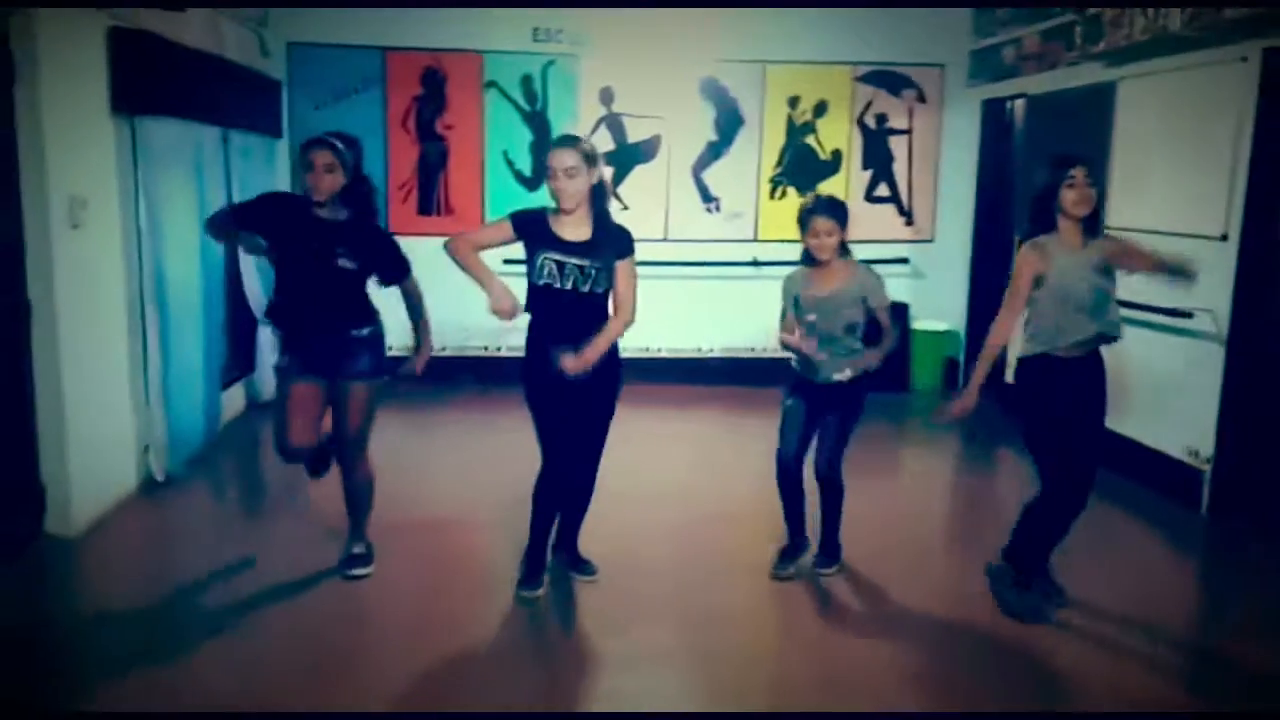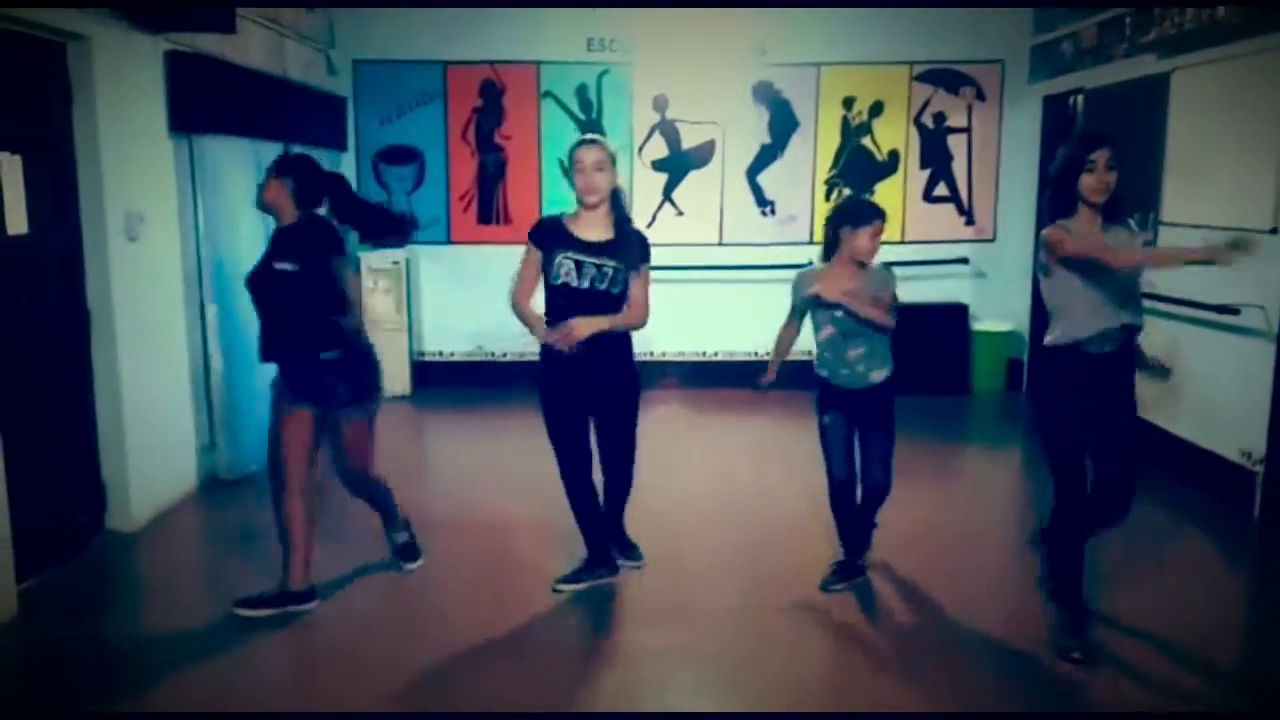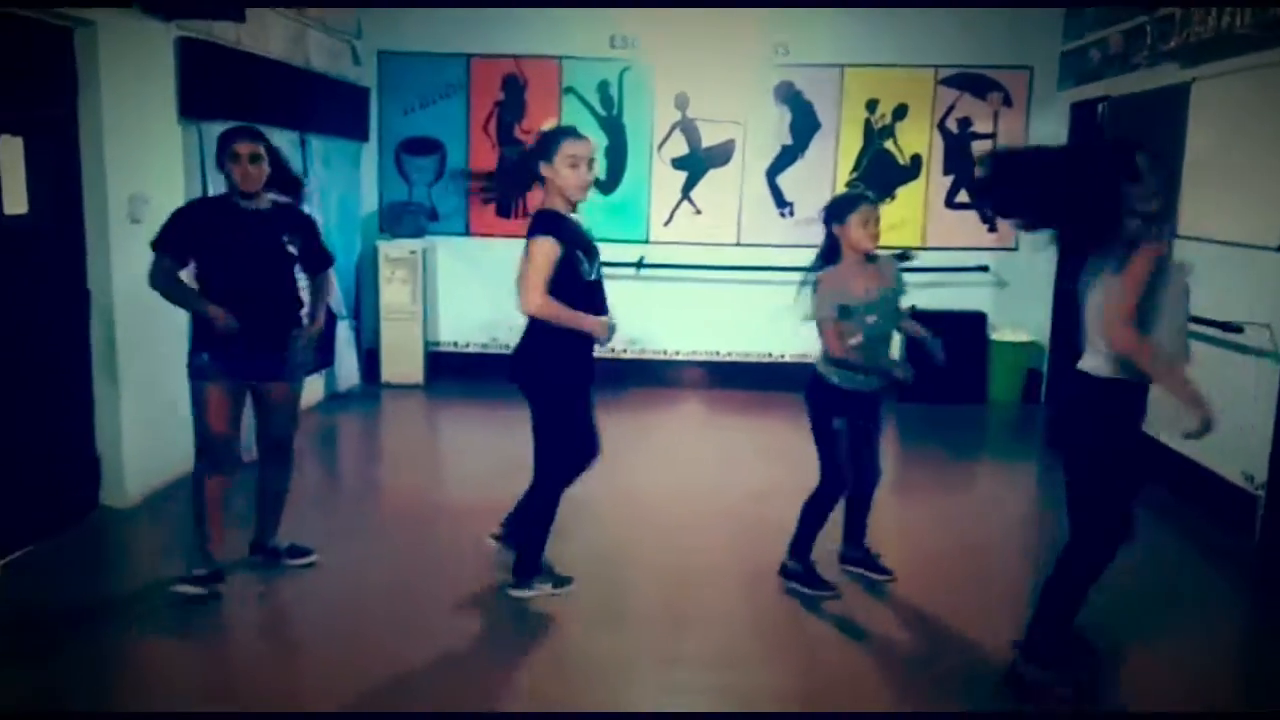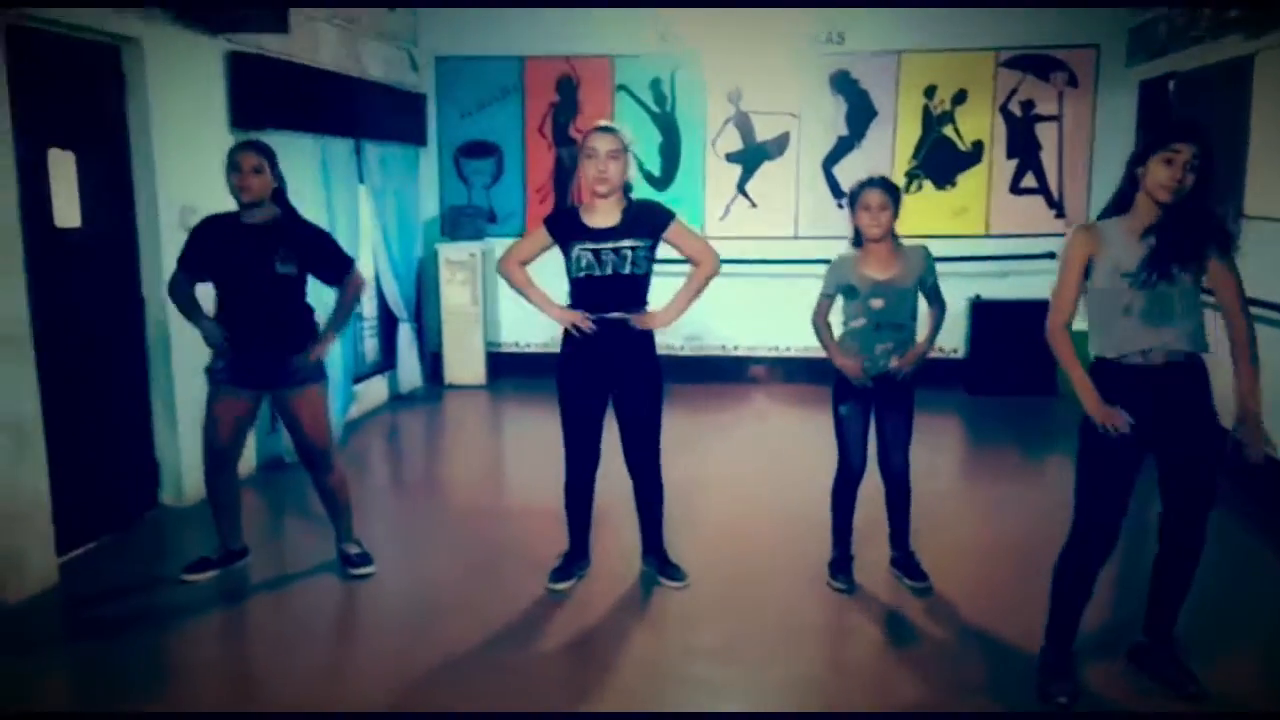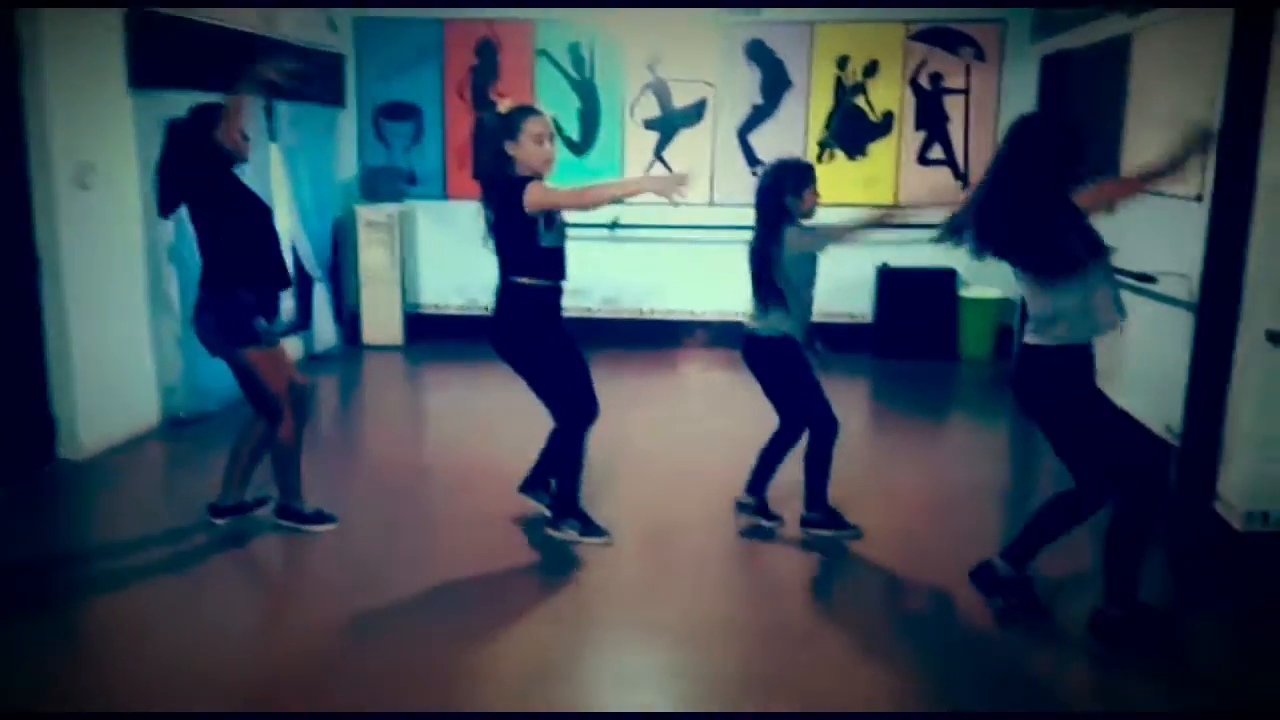
dt=1s
person 1, frame 1
left shoulder: (1108, 247)
right shoulder: (1036, 252)
left elbow: (1184, 274)
right elbow: (1004, 323)
left wrist: (1147, 262)
right wrist: (972, 388)
left hip: (1088, 375)
right hip: (1044, 376)
left knee: (1079, 486)
right knee: (1062, 485)
left ankle: (1034, 567)
right ankle: (1011, 570)
person 1, frame 2
left shoulder: (1125, 232)
right shoulder: (1056, 236)
right elbow: (1116, 257)
left wrist: (1135, 353)
right wrist: (1206, 255)
left hip: (1115, 373)
right hip: (1066, 372)
left knee: (1116, 498)
right knee: (1075, 496)
left ankle: (1053, 540)
right ankle: (1068, 612)
person 1, frame 3
left shoulder: (1102, 250)
right shoulder: (1145, 250)
right elbow: (1119, 333)
right wrist: (1190, 395)
left hip: (1090, 401)
right hip: (1108, 409)
left knee: (1096, 532)
right knee: (1096, 540)
left ankle: (1054, 638)
right ankle: (1039, 658)
person 1, frame 4
left shoulder: (1200, 239)
right shoulder: (1091, 237)
left elbow: (1238, 321)
right elbow: (1056, 326)
left wrist: (1249, 409)
right wrist: (1093, 402)
left hip: (1189, 394)
right hip: (1119, 391)
left knee: (1185, 534)
right knee: (1094, 533)
left ankle: (1156, 644)
right ankle: (1056, 653)
person 1, frame 5
left shoulder: (1020, 223)
right shoulder: (1065, 210)
right elbow: (1153, 176)
right wrist: (1192, 146)
left hip: (1039, 367)
right hip: (1061, 375)
left knee: (1098, 484)
right knee: (1133, 485)
left ankle: (1005, 567)
right ankle: (1119, 609)
person 2, frame 1
left shoulder: (615, 237)
right shoulder: (531, 224)
left elbow: (624, 312)
right elbow: (458, 243)
left wrist: (586, 358)
right wrist: (494, 287)
left hip: (597, 363)
right hip: (544, 358)
left knee: (586, 463)
right knee: (557, 461)
left ankle: (568, 545)
right ankle: (535, 555)
person 2, frame 2
left shoulder: (632, 242)
right shoulder: (547, 231)
left elbow: (637, 315)
right elbow: (520, 297)
left wrist: (597, 323)
right wrist: (543, 331)
left hip: (613, 367)
right hip: (559, 366)
left knee: (619, 463)
right knee: (573, 466)
left ankle: (616, 532)
right ankle: (599, 557)
person 2, frame 3
left shoulder: (557, 223)
right shoulder: (553, 225)
right elbow: (531, 300)
left wrist: (588, 317)
right wrist: (592, 324)
left hip: (544, 358)
right hip: (556, 363)
left knee: (581, 449)
right knee: (557, 463)
left ankle: (515, 528)
right ankle: (526, 571)
person 2, frame 4
left shoulder: (649, 216)
right shoulder: (563, 222)
left elbow: (708, 260)
right elbow: (509, 263)
left wrist: (671, 313)
right wrist: (553, 309)
left hip: (634, 348)
right hip: (582, 350)
left knee: (644, 459)
right knee: (580, 460)
left ankle: (654, 553)
right ankle: (577, 554)
person 2, frame 5
left shoulder: (534, 193)
right shoulder: (514, 189)
right elbow: (577, 199)
right wrist: (647, 184)
left hip: (541, 314)
right hip: (521, 318)
left knee: (577, 407)
right knee: (576, 410)
left ankle: (538, 482)
right ankle: (565, 513)
person 3, frame 1
left shoulder: (366, 233)
right shoulder: (279, 211)
left elbow: (407, 286)
right elbow: (217, 223)
left wrist: (423, 342)
right wrist: (245, 241)
left hip: (357, 347)
right hip: (302, 350)
left knee: (352, 450)
right knee: (294, 445)
left ankle: (359, 540)
right ankle: (319, 451)
person 3, frame 2
left shoulder: (315, 232)
right shoulder: (283, 237)
left elbow: (343, 271)
left wrist: (352, 316)
left hip: (340, 368)
right hip: (295, 373)
left knee: (356, 474)
right knee: (286, 476)
left ankle: (398, 532)
right ankle: (296, 585)
person 3, frame 3
left shoulder: (294, 219)
right shoulder: (199, 216)
left elbow: (321, 274)
right elbow: (161, 274)
left wrist: (317, 317)
right wrist: (206, 309)
left hip: (279, 349)
right hip: (219, 351)
left knee: (278, 449)
right knee: (216, 453)
left ankle: (266, 541)
right ankle: (206, 562)
person 3, frame 4
left shoulder: (300, 234)
right shoulder: (211, 232)
left elbow: (353, 284)
right elbow: (179, 284)
left wrist: (326, 338)
right wrist: (204, 323)
left hip: (294, 359)
right hip: (235, 359)
left knee: (318, 456)
right knee: (218, 457)
left ankle: (348, 542)
right ankle: (231, 547)
person 3, frame 5
left shoulder: (218, 183)
right shoulder: (207, 177)
right elbow: (227, 126)
right wrist: (256, 79)
left hip: (242, 311)
right hip: (235, 312)
left knee: (271, 409)
right knee: (292, 402)
left ankle: (230, 500)
right ankle: (290, 506)
person 4, frame 1
left shoulder: (864, 279)
right shoulder: (795, 282)
left elbow: (889, 329)
right elbow: (786, 334)
left wrist: (877, 353)
right wrist: (793, 342)
left hip: (845, 387)
right hip: (804, 383)
left knee: (827, 467)
right knee: (787, 459)
left ankle: (830, 546)
right ankle: (795, 539)
person 4, frame 2
left shoulder: (879, 276)
right shoulder: (809, 279)
left elbow: (889, 321)
right elbow: (792, 326)
left wrist: (841, 298)
right wrist: (774, 368)
left hip: (876, 391)
right hip: (833, 392)
left knee: (878, 479)
right knee: (840, 478)
left ankle: (863, 527)
right ankle: (852, 557)
person 4, frame 3
left shoulder: (889, 270)
right shoulder: (828, 283)
right elbow: (835, 348)
left wrist: (924, 334)
right wrist: (890, 368)
left hip: (867, 393)
right hip: (833, 391)
left knee: (868, 474)
right knee: (835, 480)
left ankle: (854, 550)
right ankle: (796, 562)
person 4, frame 4
left shoulder: (918, 258)
right shoulder: (843, 265)
left elbow: (937, 305)
right elbow: (819, 318)
left wrist: (924, 347)
right wrist: (837, 356)
left hip: (897, 379)
right hip: (853, 379)
left knee: (897, 469)
right knee: (851, 467)
left ankle: (901, 553)
right ankle: (840, 556)
person 4, frame 5
left shoulder: (773, 236)
right shoulder: (799, 237)
right elbow: (849, 230)
left wrist: (807, 335)
right wrist: (893, 214)
left hip: (764, 343)
right hip: (778, 348)
left knee: (793, 423)
right knee: (823, 424)
left ankle: (753, 498)
right ankle: (816, 512)
